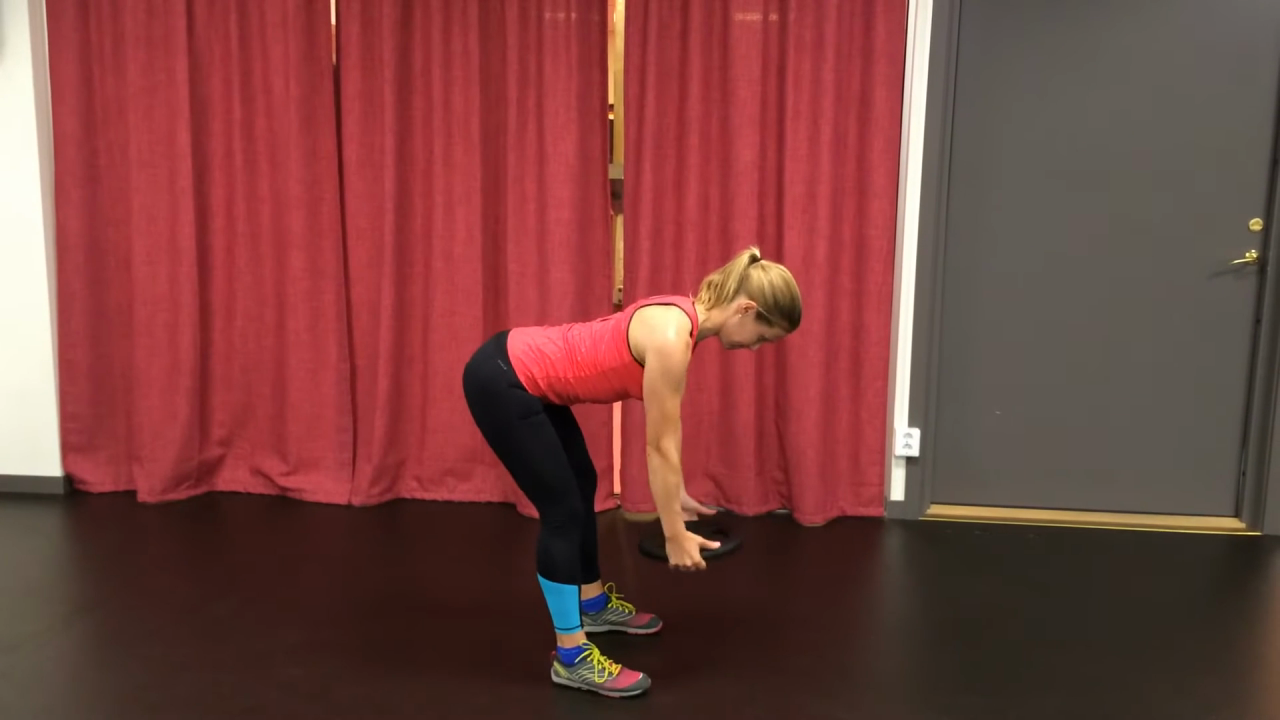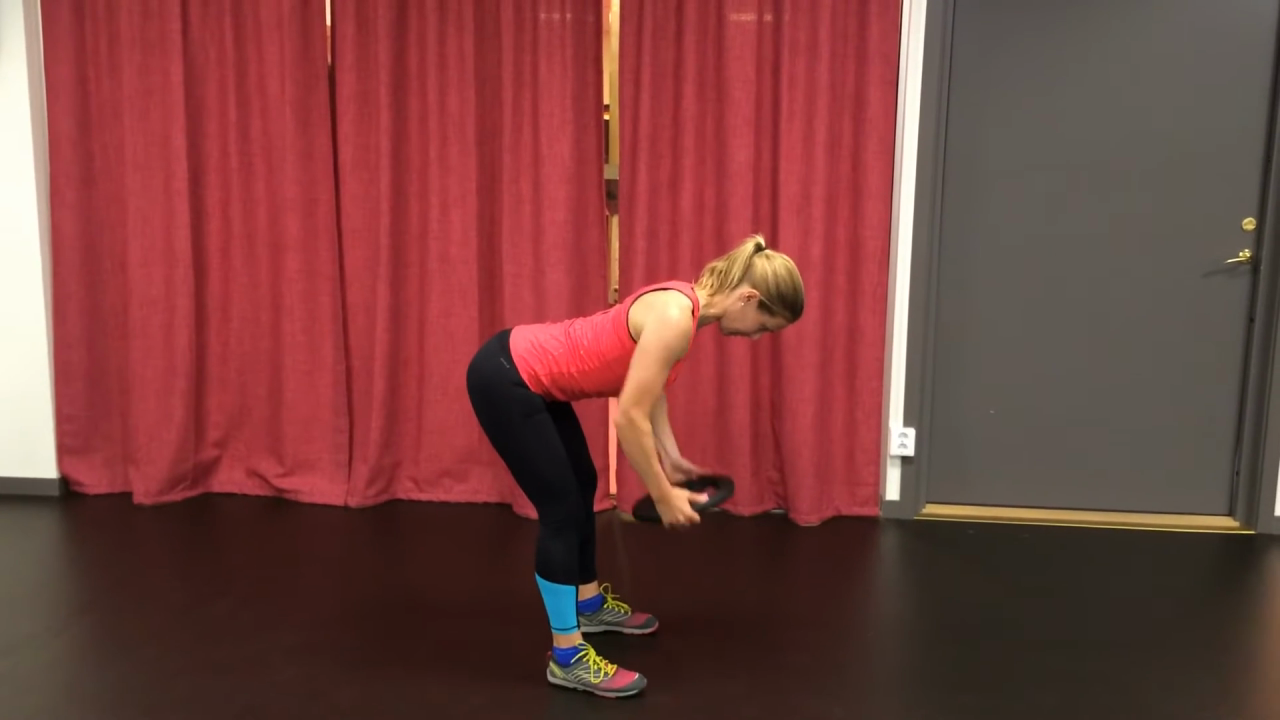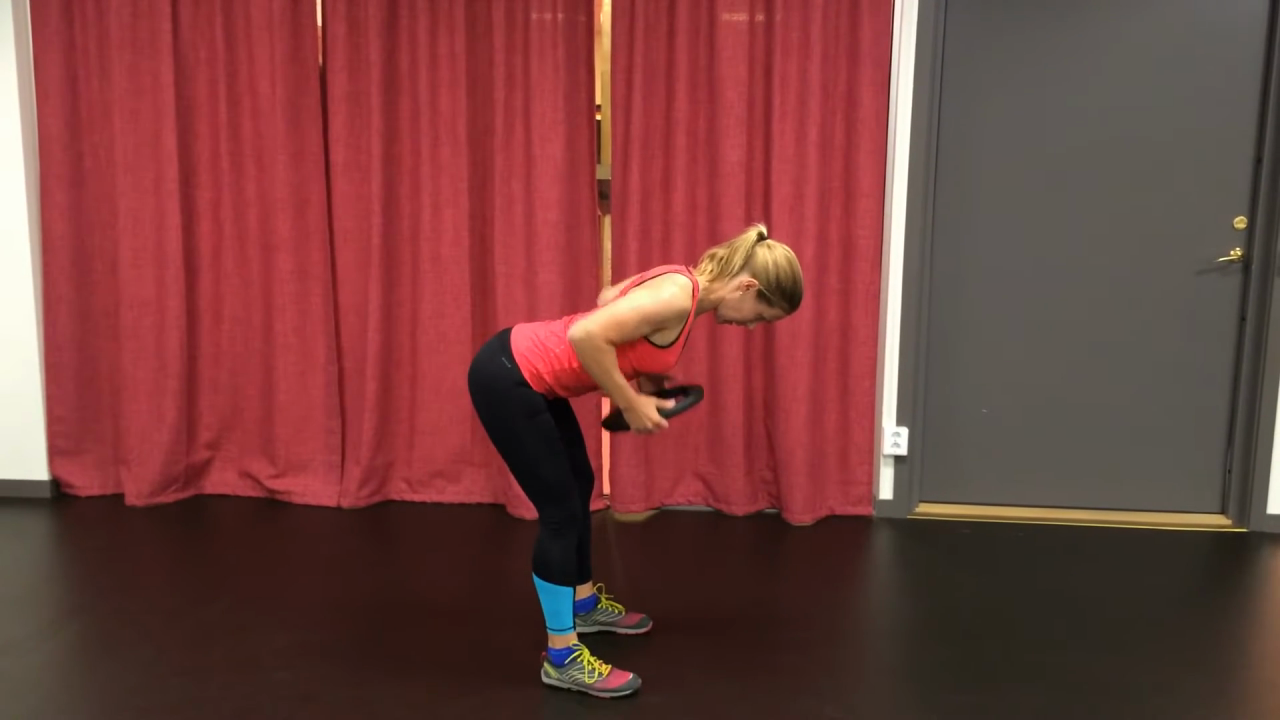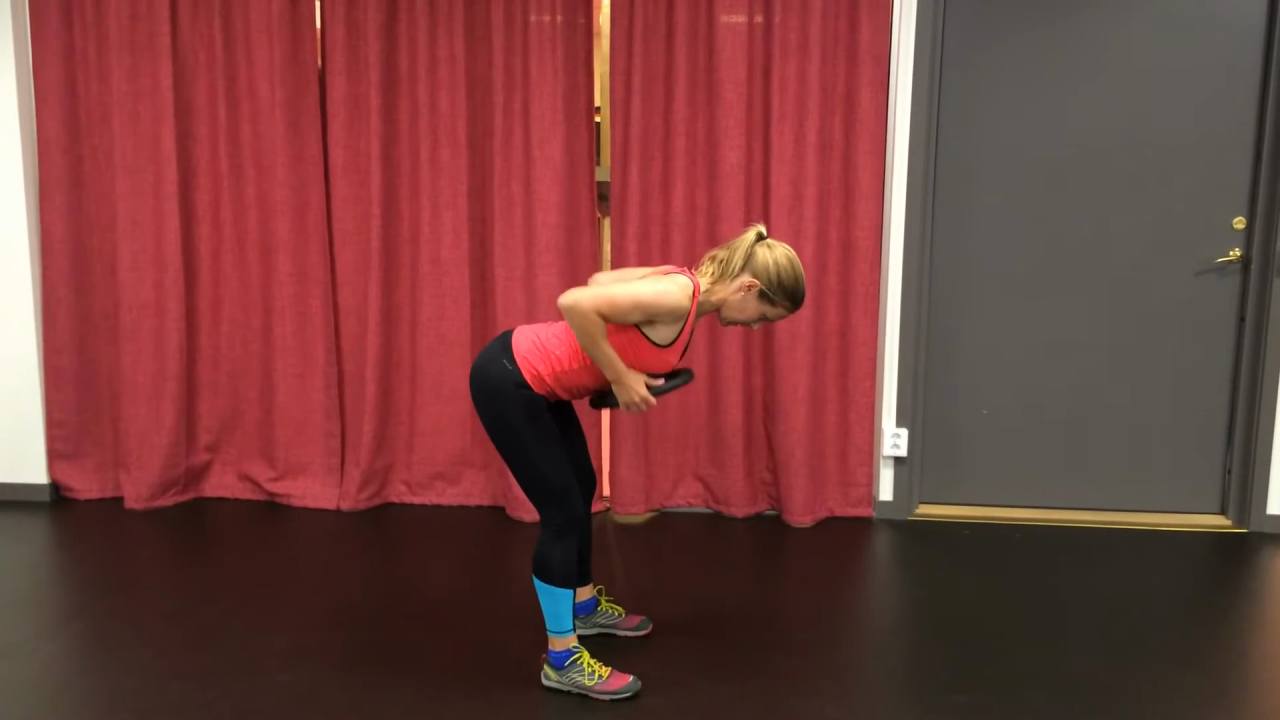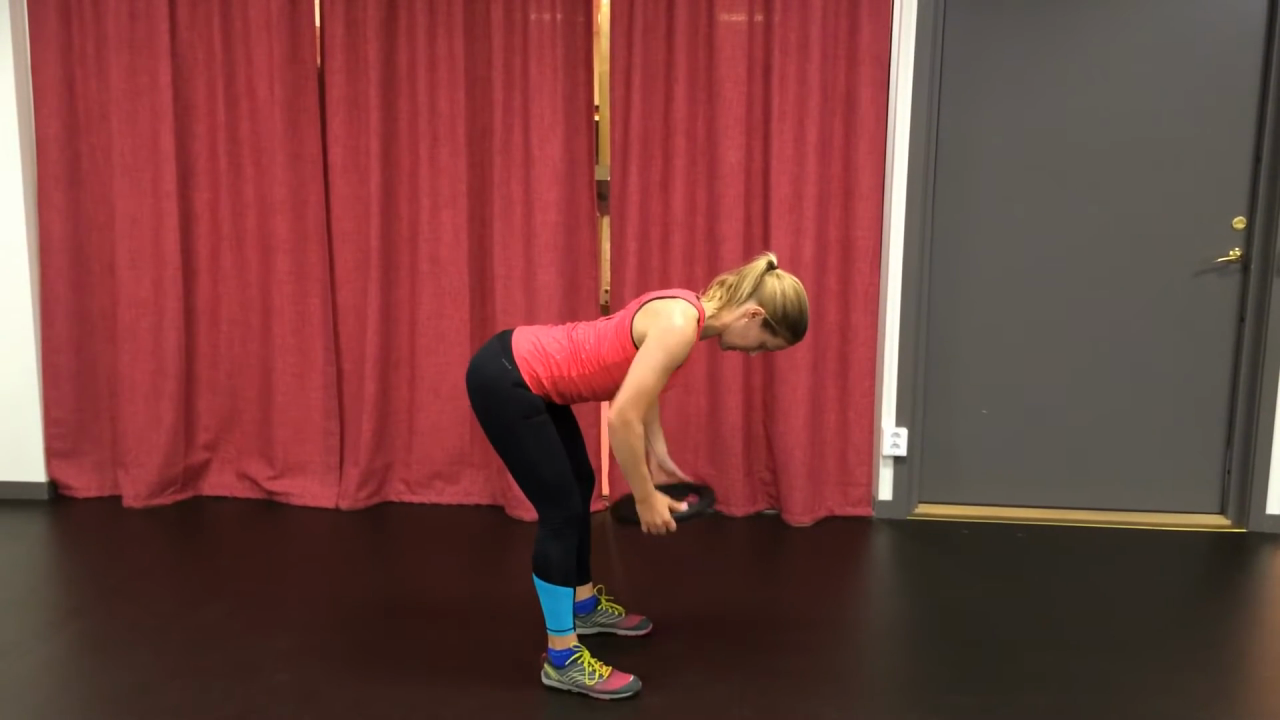
dt=1s
person 1, frame 1
left shoulder: (685, 318)
right shoulder: (671, 338)
left elbow: (662, 428)
right elbow: (660, 447)
left wrist: (678, 497)
right wrist: (675, 536)
left hip: (524, 371)
right hip: (501, 380)
left knee: (581, 486)
right knee: (562, 509)
left ankle: (594, 604)
right ankle: (572, 657)
person 1, frame 2
left shoulder: (685, 303)
right shoulder: (675, 317)
left elbow: (640, 376)
right elbow: (629, 419)
left wrist: (669, 454)
right wrist: (665, 496)
left hip: (529, 371)
right hip: (504, 377)
left knee: (581, 486)
right knee: (562, 508)
left ankle: (590, 604)
right ankle: (567, 657)
person 1, frame 3
left shoulder: (683, 283)
right shoulder: (677, 297)
right elbow: (585, 334)
left wrist: (644, 379)
right wrist: (630, 404)
left hip: (529, 370)
right hip: (507, 377)
left knee: (579, 486)
right knee: (561, 508)
left ankle: (584, 604)
right ankle: (562, 657)
person 1, frame 4
left shoulder: (683, 285)
right shoulder: (676, 297)
left elbow: (599, 280)
right elbow: (574, 301)
left wrist: (631, 373)
right wrist: (620, 377)
left hip: (531, 372)
right hip: (508, 379)
left knee: (581, 488)
right knee: (563, 511)
left ankle: (584, 606)
right ankle: (562, 660)
person 1, frame 5
left shoulder: (688, 312)
right shoulder: (678, 325)
left elbow: (645, 397)
right elbow: (622, 419)
left wrist: (659, 458)
right wrist: (645, 499)
left hip: (526, 371)
right hip: (504, 378)
left knee: (579, 485)
right knee: (561, 509)
left ankle: (584, 605)
right ankle: (562, 659)
